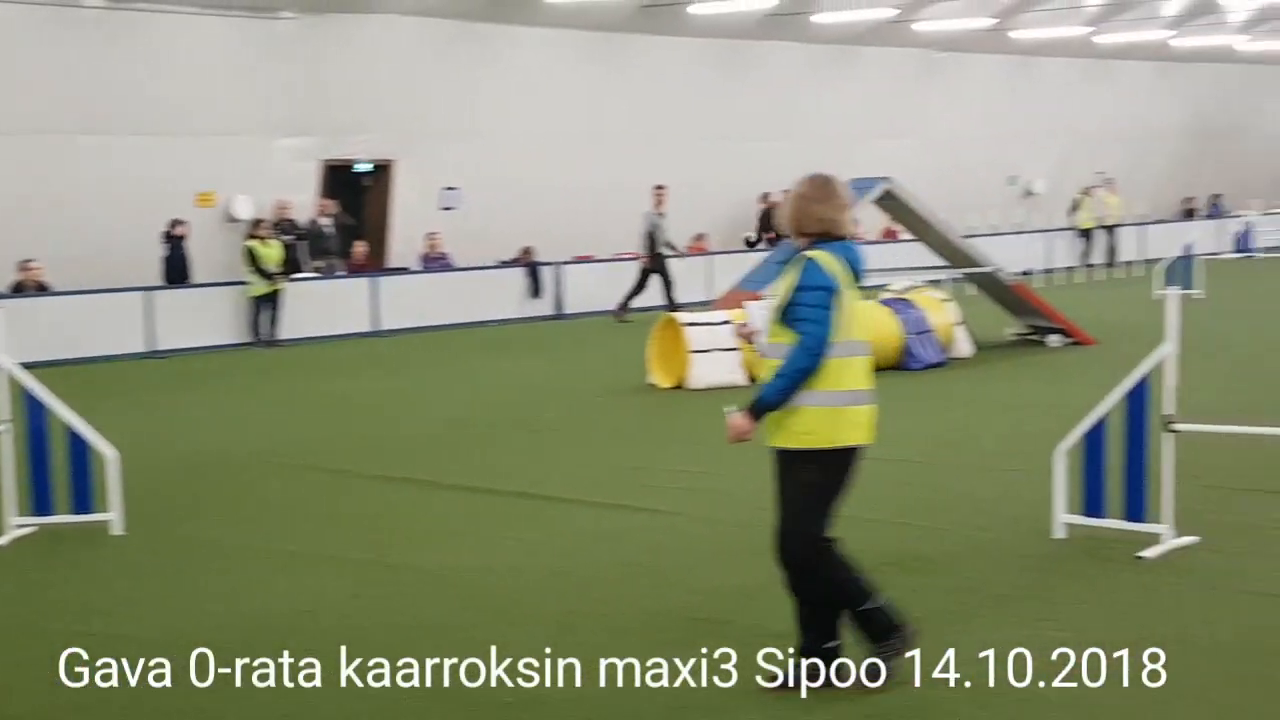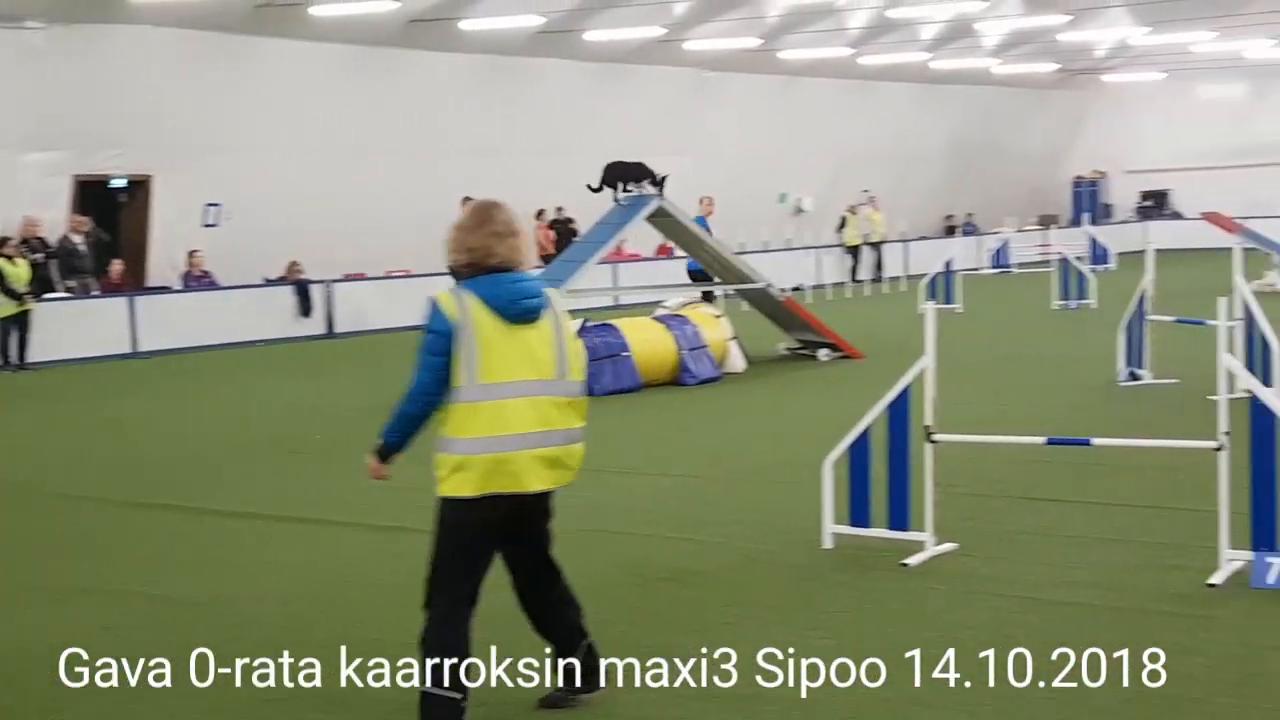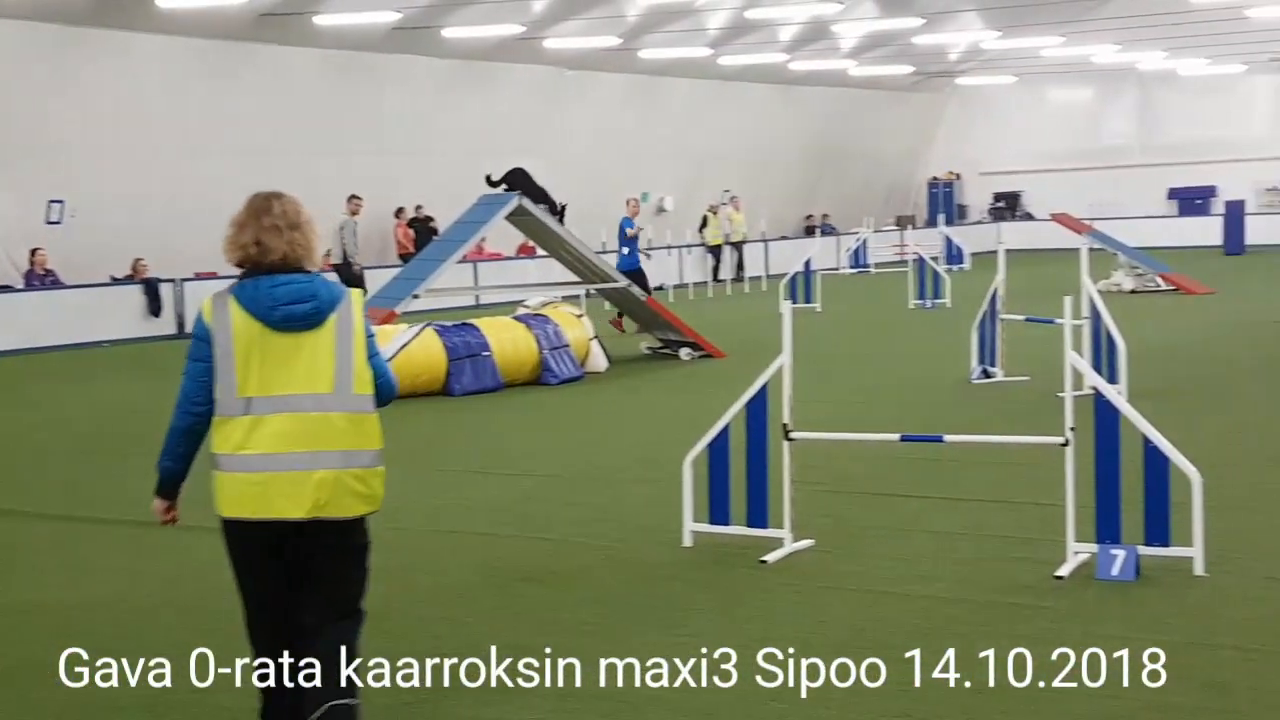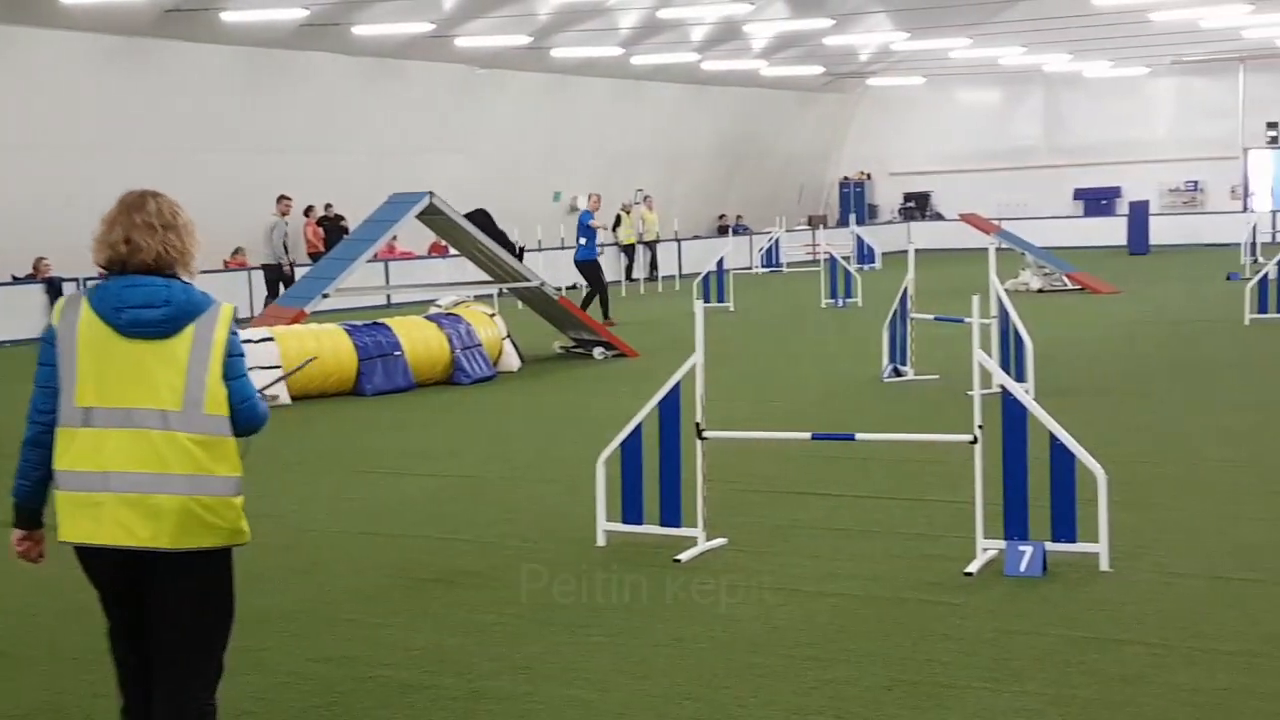
dt=0.4s
person 1, frame 1
left shoulder: (813, 267)
right shoulder: (837, 262)
left elbow: (808, 354)
left wrist: (755, 411)
right wrist: (767, 341)
left hip: (816, 427)
right hip: (820, 425)
left knee: (802, 545)
right knee: (804, 541)
left ankle: (886, 632)
right ankle: (821, 655)
person 1, frame 2
left shoulder: (450, 307)
right shoulder: (550, 302)
left elbow: (424, 394)
right elbow: (575, 382)
left wrist: (383, 450)
left hip: (479, 471)
right hip: (541, 464)
left knee: (449, 596)
right knee: (536, 568)
right ankle: (580, 672)
person 1, frame 3
left shoulder: (218, 313)
right shoulder: (346, 304)
left elbow: (193, 410)
right elbow: (384, 390)
left wrist: (167, 485)
left hip: (252, 494)
right hip: (336, 489)
left knee: (272, 629)
right knee: (331, 620)
person 1, frame 4
left shoulder: (69, 316)
right shoulder: (210, 316)
left elbow: (41, 423)
right elbow: (245, 418)
left wrist: (24, 514)
right wrist: (260, 402)
left hip: (97, 517)
right hip: (190, 517)
left knee: (135, 651)
right knee: (185, 667)
